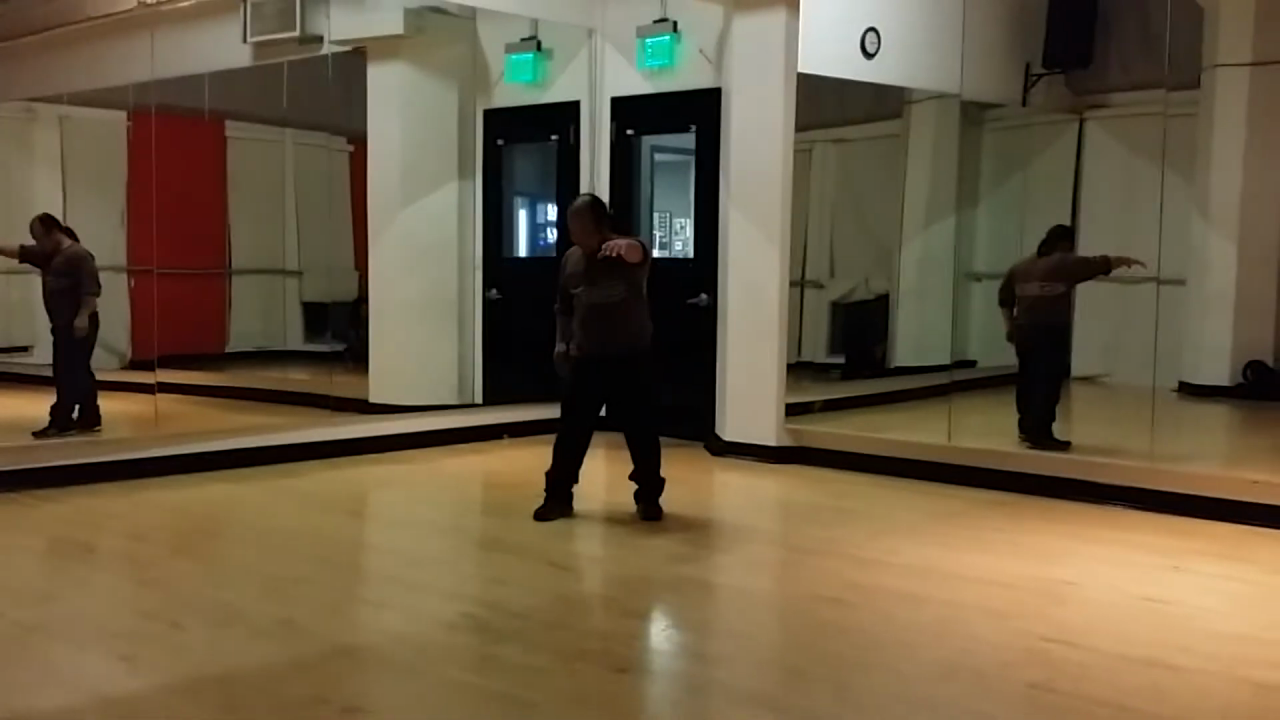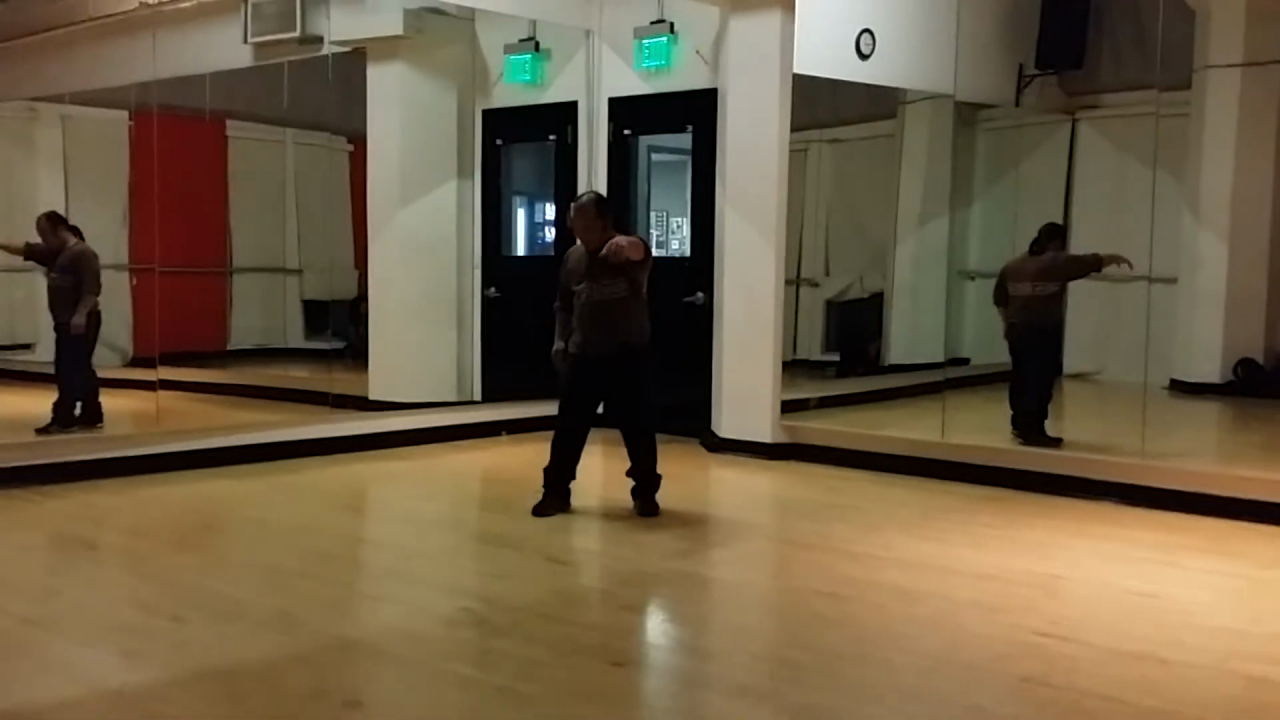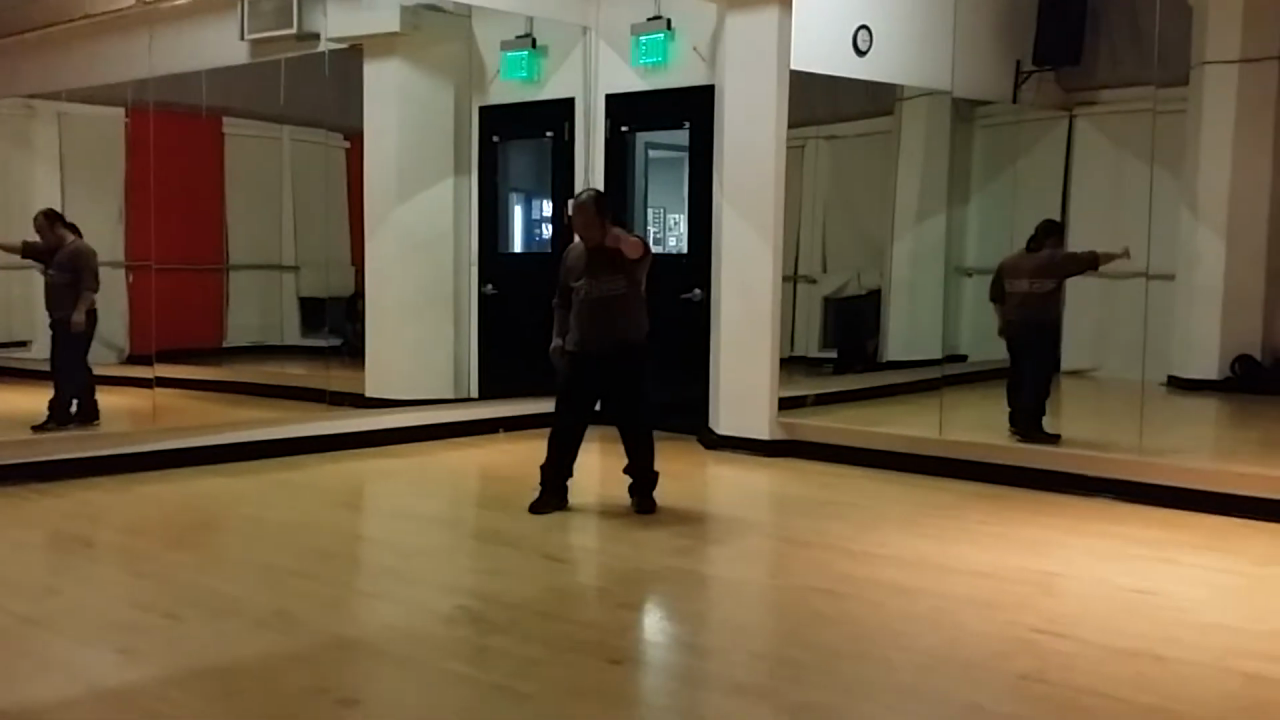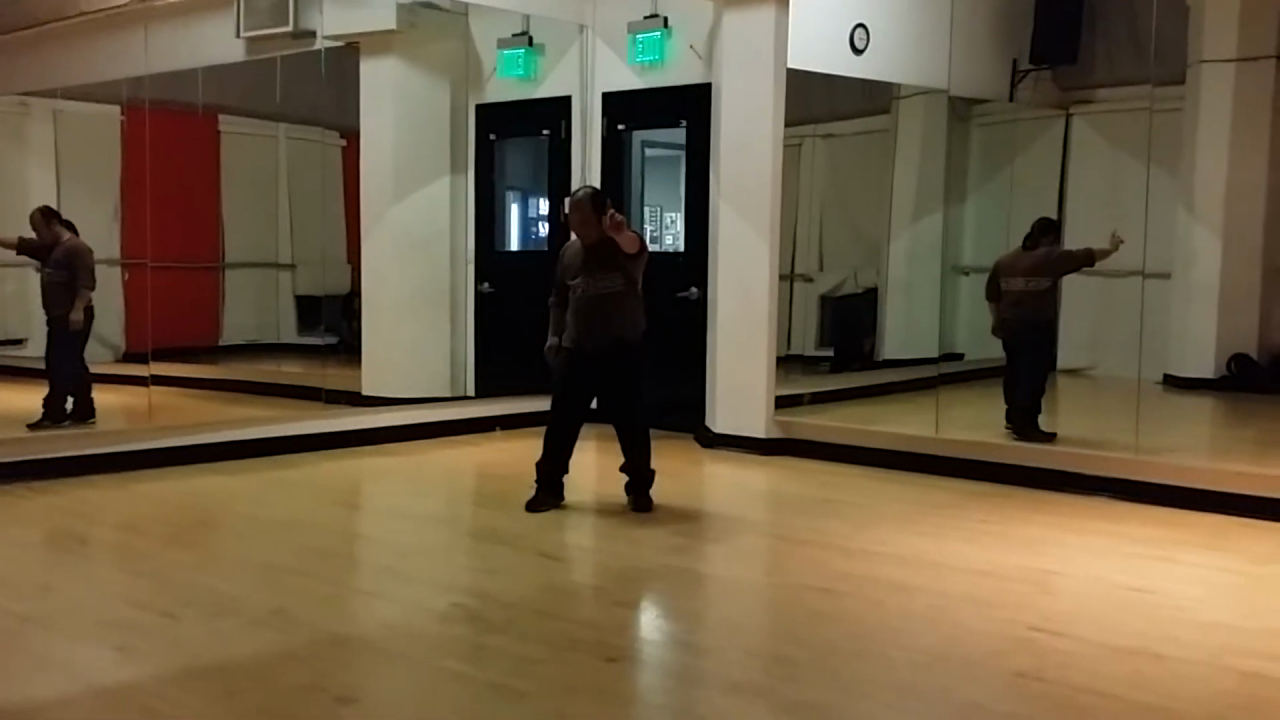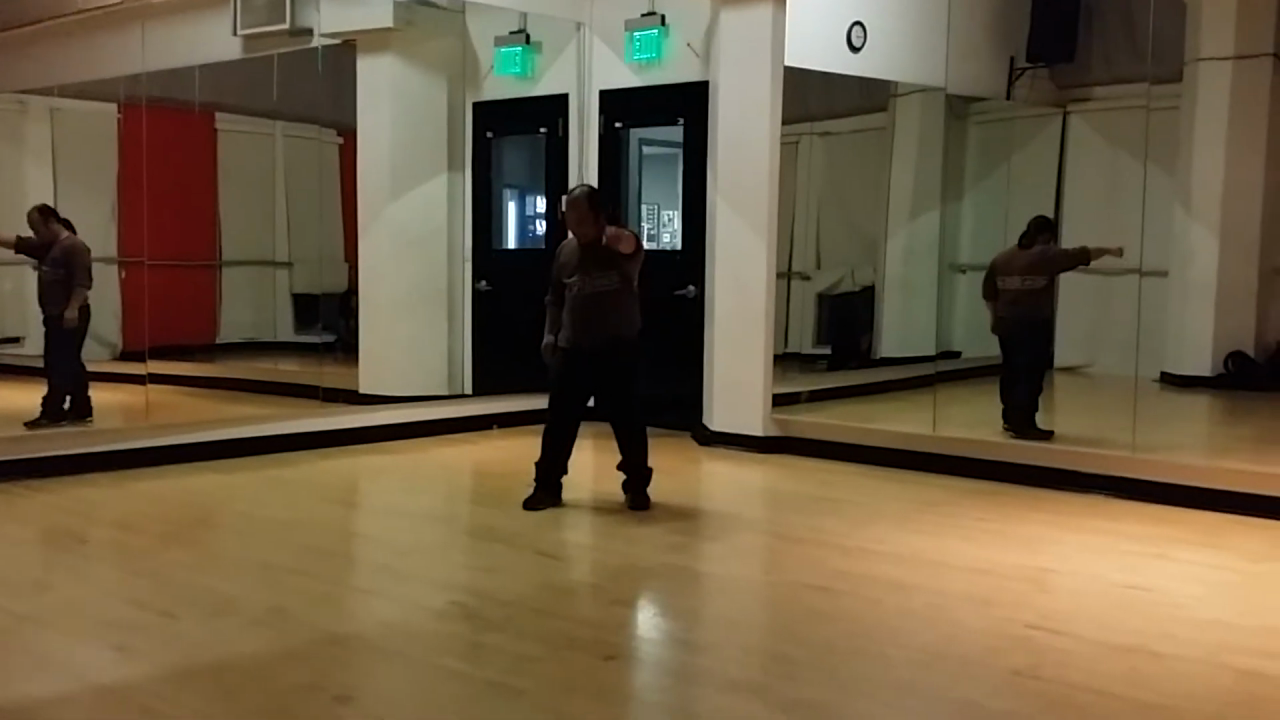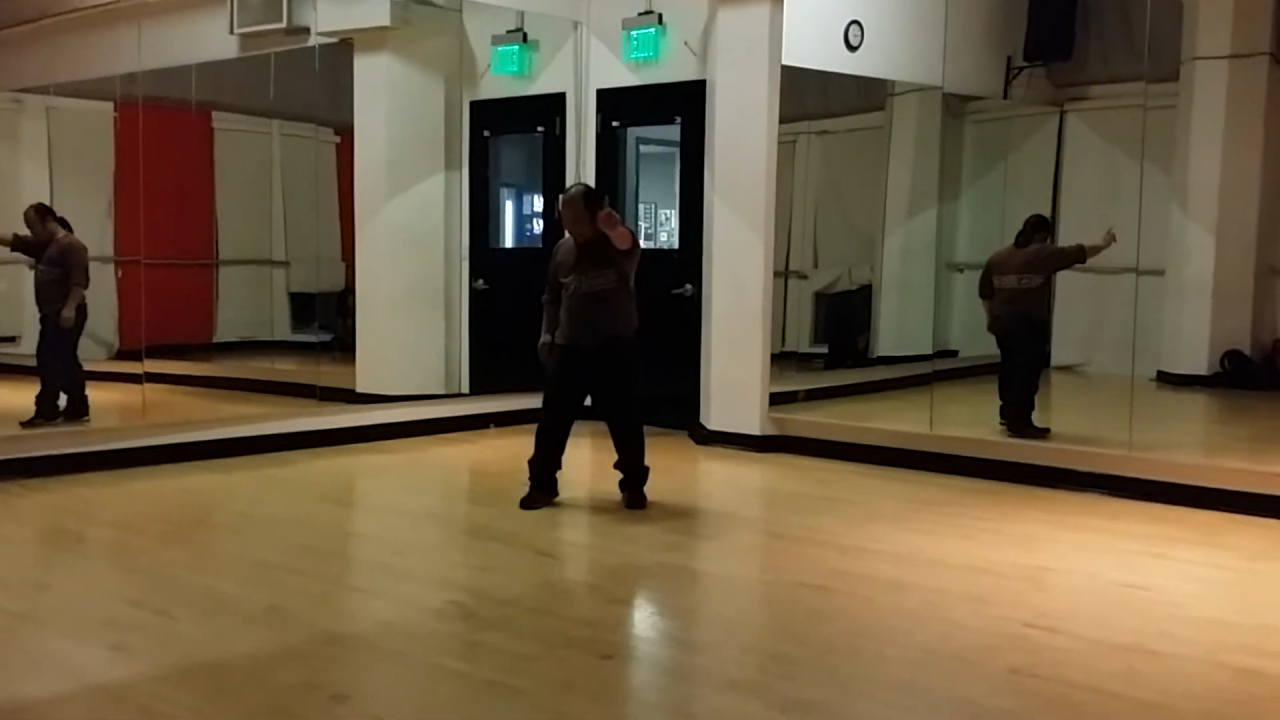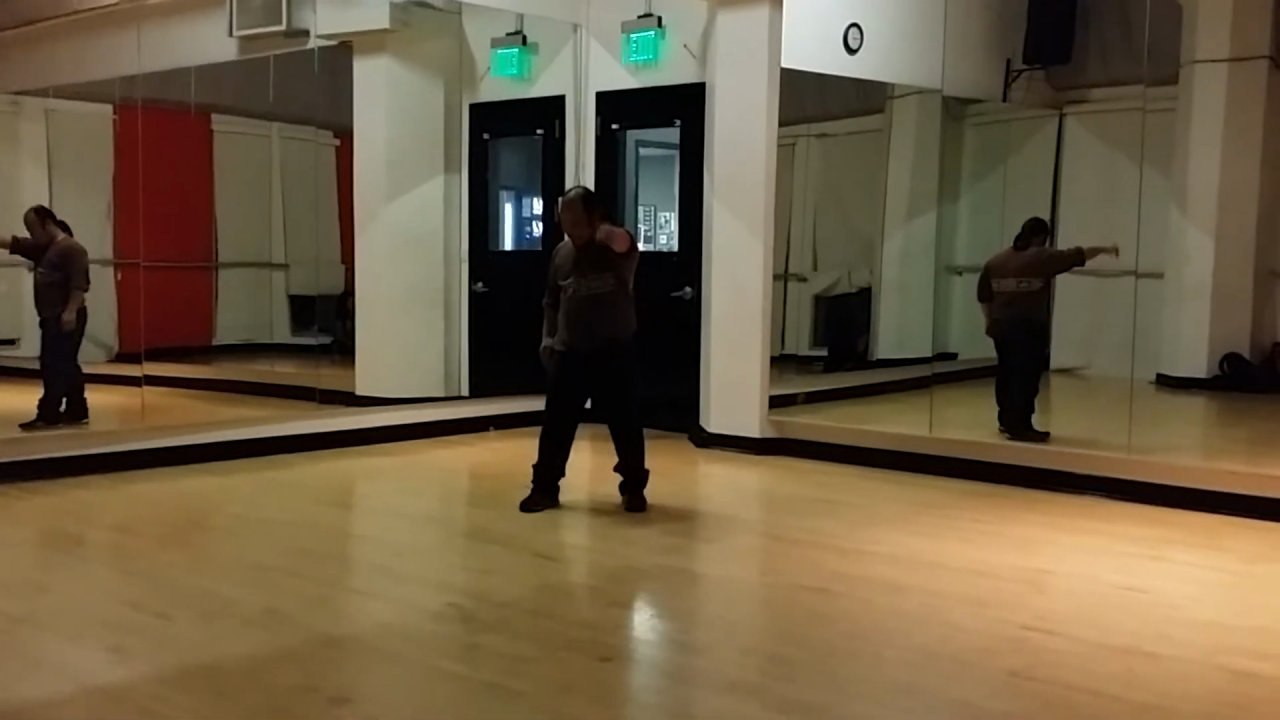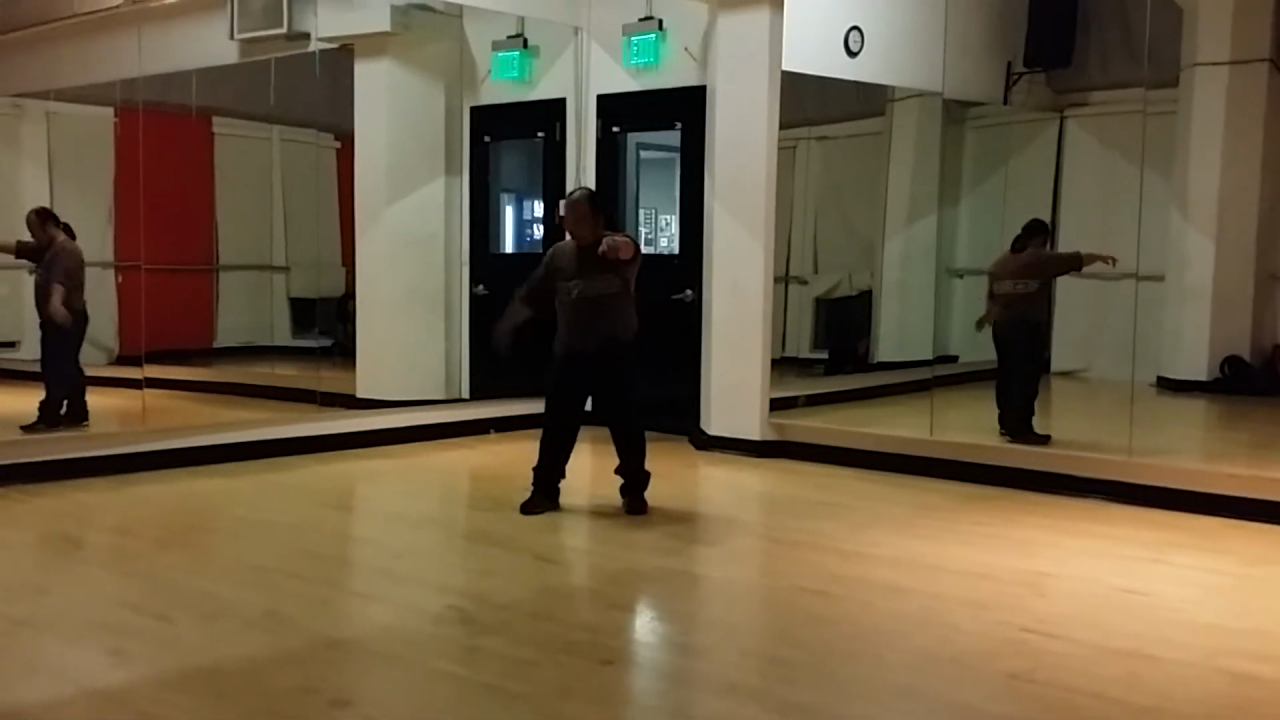
dt=0.2s
person 1, frame 1
left shoulder: (625, 256)
right shoulder: (570, 260)
left elbow: (637, 253)
right elbow: (564, 307)
left wrist: (621, 244)
right wrist: (561, 342)
left hip: (631, 359)
right hip: (585, 359)
left knee: (641, 430)
right knee: (572, 428)
left ankle: (649, 496)
right ankle: (558, 496)
person 1, frame 2
left shoulder: (627, 256)
right shoulder: (572, 258)
left elbow: (639, 252)
right elbow: (564, 304)
left wrist: (623, 243)
right wrist: (560, 339)
left hip: (628, 356)
right hip: (583, 356)
left knee: (638, 427)
right knee: (569, 425)
left ankle: (645, 492)
right ankle: (556, 491)
person 1, frame 3
left shoulder: (627, 251)
right shoulder: (572, 254)
left elbow: (637, 251)
right elbow: (563, 301)
left wrist: (622, 241)
right wrist: (558, 337)
left hip: (625, 354)
right hip: (580, 353)
left knee: (634, 424)
right knee: (566, 422)
left ankle: (643, 489)
right ankle: (553, 489)
person 1, frame 4
left shoulder: (623, 247)
right shoulder: (569, 252)
left elbow: (634, 246)
right elbow: (559, 300)
left wrist: (622, 231)
right wrist: (554, 335)
left hip: (622, 352)
right hip: (576, 351)
left knee: (630, 422)
right knee: (562, 420)
left ankle: (639, 488)
right ankle: (549, 487)
person 1, frame 5
left shoulder: (620, 248)
right shoulder: (565, 251)
left elbow: (630, 246)
right elbow: (555, 298)
left wrist: (618, 236)
right wrist: (550, 334)
left hip: (618, 350)
right hip: (572, 350)
left knee: (627, 420)
right knee: (559, 419)
left ankle: (637, 486)
right ankle: (547, 485)
person 1, frame 6
left shoulder: (616, 246)
right shoulder: (562, 250)
left elbow: (625, 241)
right elbow: (552, 297)
left wrist: (614, 228)
right wrist: (547, 334)
left hip: (615, 349)
right hip: (569, 349)
left knee: (624, 420)
right knee: (553, 417)
left ankle: (633, 484)
right ankle: (543, 484)
person 1, frame 7
left shoulder: (616, 248)
right shoulder: (561, 253)
left elbow: (623, 244)
right elbow: (553, 301)
left wrist: (612, 234)
right wrist: (548, 338)
left hip: (614, 352)
right hip: (568, 353)
left knee: (624, 423)
right knee: (556, 422)
left ankle: (634, 487)
right ankle: (544, 487)
person 1, frame 8
left shoulder: (620, 251)
right shoulder: (558, 254)
left elbow: (626, 250)
right elbow: (532, 295)
left wrist: (616, 244)
right wrist: (509, 324)
left hip: (618, 355)
right hip: (570, 355)
left knee: (625, 425)
right knee: (557, 424)
left ankle: (634, 489)
right ankle: (545, 489)
person 2, frame 1
left shoulder: (1019, 268)
right shoulder: (1066, 263)
left elbow: (1005, 300)
right elbow: (1102, 263)
left wrist: (1010, 326)
right wrist: (1127, 260)
left hip: (1023, 330)
right hip: (1051, 332)
left knee: (1028, 380)
right knee: (1047, 383)
left ankle: (1027, 428)
right ankle: (1040, 435)
person 2, frame 2
left shoulder: (1012, 266)
right shoulder: (1059, 262)
left elbow: (1000, 299)
right elbow: (1094, 261)
left wrist: (1008, 324)
right wrist: (1118, 258)
left hip: (1017, 329)
right hip: (1044, 331)
left knee: (1021, 377)
right knee: (1040, 380)
left ankle: (1020, 424)
right ankle: (1032, 432)
person 2, frame 3
left shoulder: (1008, 263)
right shoulder: (1056, 260)
left elbow: (997, 296)
right elbow: (1091, 259)
left wrist: (1003, 322)
right wrist: (1117, 255)
left hip: (1014, 326)
right hip: (1041, 329)
left knee: (1019, 374)
right knee: (1038, 377)
left ankle: (1017, 421)
right ankle: (1030, 428)
person 2, frame 4
left shoulder: (1004, 261)
right shoulder: (1052, 257)
left elbow: (992, 295)
right elbow: (1087, 256)
left wrist: (996, 320)
right wrist: (1111, 248)
left hip: (1009, 325)
right hip: (1037, 327)
left knee: (1015, 372)
right knee: (1034, 376)
left ankle: (1014, 419)
right ankle: (1025, 427)
person 2, frame 5
left shoulder: (1001, 259)
right shoulder: (1047, 256)
left elbow: (989, 293)
right elbow: (1083, 255)
left wrist: (995, 318)
right wrist: (1108, 251)
left hip: (1006, 323)
right hip: (1034, 325)
left knee: (1012, 371)
right knee: (1030, 374)
left ankle: (1011, 418)
right ankle: (1023, 425)
person 2, frame 6
left shoulder: (997, 258)
right shoulder: (1044, 254)
left elbow: (986, 292)
right elbow: (1079, 253)
left wrist: (991, 318)
right wrist: (1104, 245)
left hip: (1003, 322)
right hip: (1030, 324)
left knee: (1010, 369)
right knee: (1027, 372)
left ankle: (1008, 415)
right ankle: (1020, 424)
person 2, frame 7
left shoulder: (995, 261)
right shoulder: (1043, 257)
left elbow: (984, 295)
right elbow: (1077, 255)
left wrist: (990, 320)
right wrist: (1103, 249)
left hip: (1001, 325)
right hip: (1029, 327)
left knee: (1007, 372)
right knee: (1026, 376)
left ankle: (1007, 420)
right ankle: (1019, 427)
person 2, frame 8
left shoulder: (1000, 262)
right shoulder: (1040, 259)
left elbow: (992, 295)
right elbow: (1076, 260)
left wrist: (990, 315)
right wrist: (1101, 257)
left hip: (1003, 326)
right hip: (1028, 328)
left knee: (1007, 376)
right knee: (1026, 378)
left ankle: (1007, 424)
right ankle: (1020, 430)
person 3, frame 1
left shoulder: (79, 255)
right shoulder: (48, 255)
left elbow: (91, 289)
right elbow: (20, 252)
left wrist: (83, 317)
left hip: (78, 325)
right hip: (63, 324)
left knee: (67, 372)
right knee: (78, 372)
left ankle: (62, 422)
right ankle: (89, 419)
person 3, frame 2
left shoulder: (83, 253)
right shoulder: (54, 253)
left elbow: (92, 288)
right elbow: (26, 250)
left wrist: (81, 314)
left hip: (80, 322)
right hip: (65, 322)
left knee: (69, 369)
right knee: (79, 369)
left ankle: (64, 419)
right ankle: (91, 416)
person 3, frame 3
left shoulder: (81, 251)
right shoulder: (51, 250)
left elbow: (90, 285)
right elbow: (24, 248)
left wrist: (80, 311)
left hip: (77, 320)
right hip: (62, 319)
left knee: (64, 366)
right knee: (75, 366)
left ankle: (59, 416)
right ankle: (87, 413)
person 3, frame 4
left shoulder: (77, 248)
right shoulder: (47, 247)
left elbow: (86, 283)
right elbow: (19, 245)
left wrist: (78, 310)
left hip: (73, 318)
right hip: (59, 317)
left knee: (60, 364)
right knee: (72, 364)
left ankle: (55, 414)
right ankle: (83, 411)
person 3, frame 5
left shoulder: (74, 247)
right shoulder: (46, 246)
left elbow: (83, 282)
left wrist: (73, 308)
left hip: (69, 316)
right hip: (55, 315)
left knee: (57, 362)
right knee: (69, 362)
left ankle: (52, 413)
right ankle: (80, 410)
person 3, frame 6
left shoulder: (71, 246)
right shoulder: (43, 245)
left elbow: (80, 281)
left wrist: (70, 307)
left hip: (65, 315)
right hip: (52, 314)
left knee: (50, 360)
right knee: (65, 361)
left ankle: (47, 411)
right ankle: (77, 409)
person 3, frame 7
left shoulder: (71, 249)
right shoulder: (43, 248)
left elbow: (79, 283)
left wrist: (70, 311)
left hip: (65, 318)
right hip: (53, 317)
left knee: (54, 365)
right knee: (65, 365)
left ankle: (49, 415)
right ankle: (76, 412)
person 3, frame 8
left shoulder: (66, 250)
right shoulder: (47, 248)
left elbow: (61, 280)
right elbow: (19, 248)
left wrist: (56, 304)
left hip: (65, 318)
right hip: (56, 319)
left knee: (56, 368)
right knee: (68, 367)
left ankle: (50, 418)
right ankle: (77, 414)
